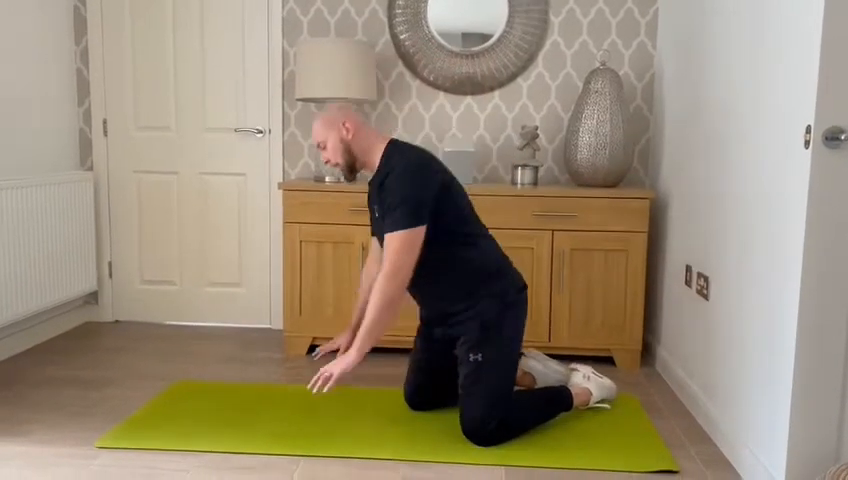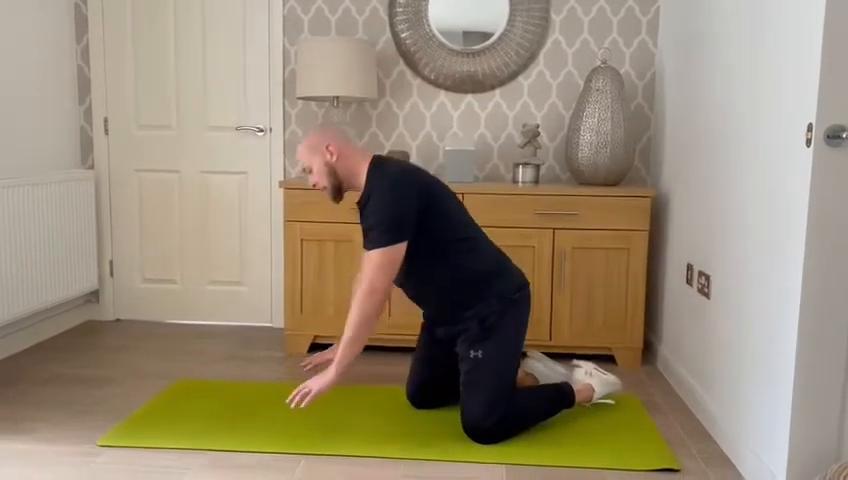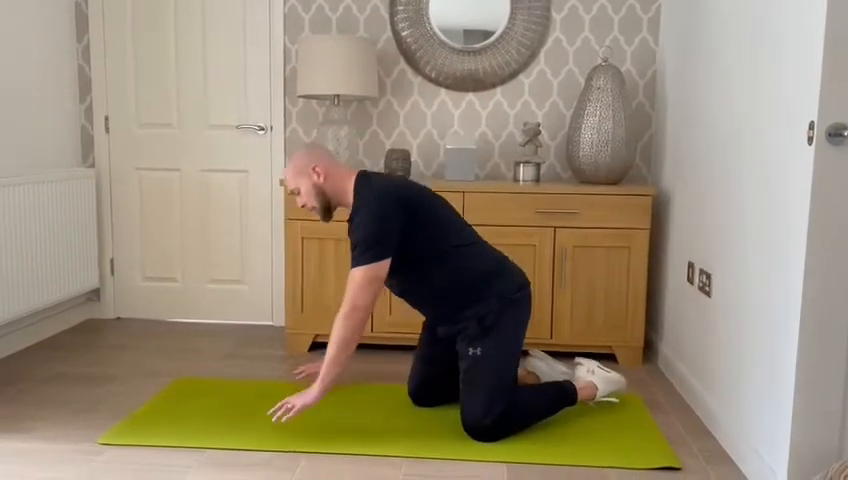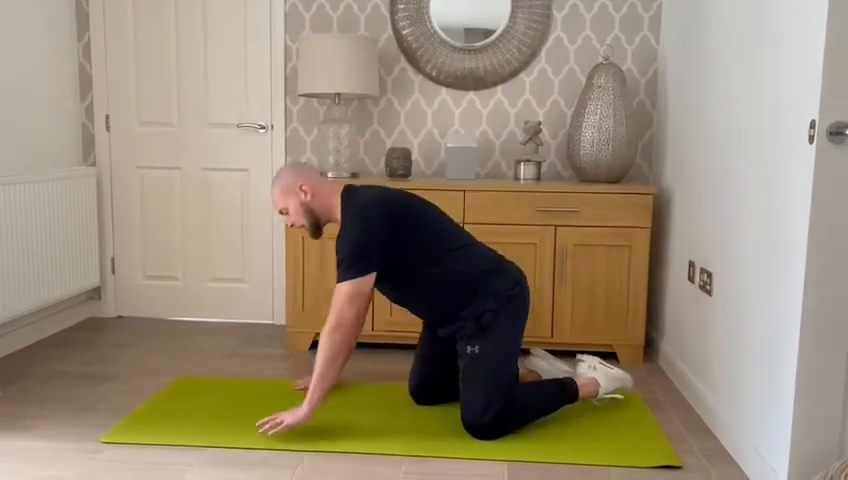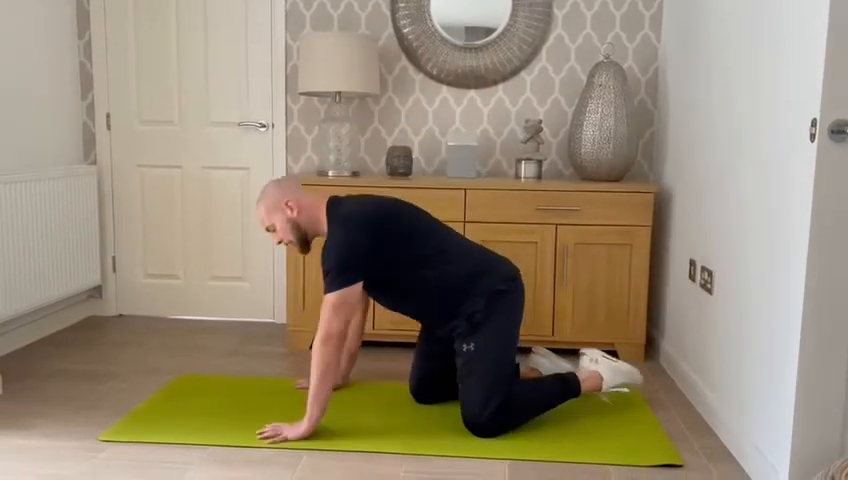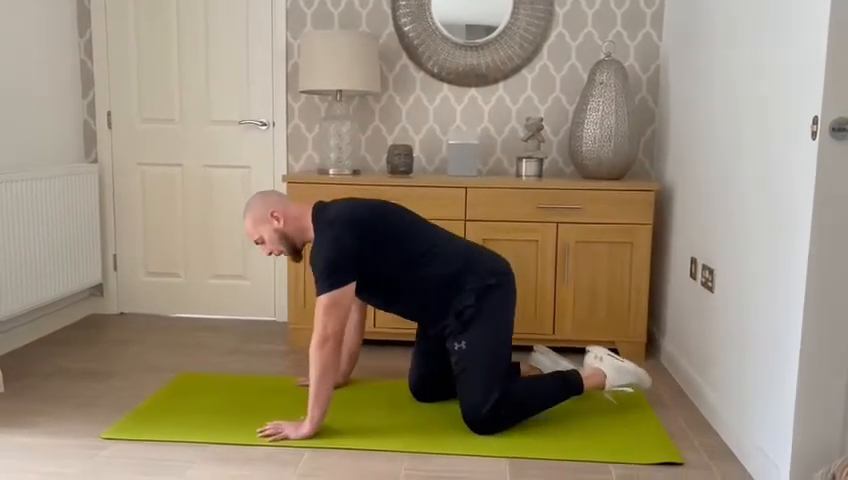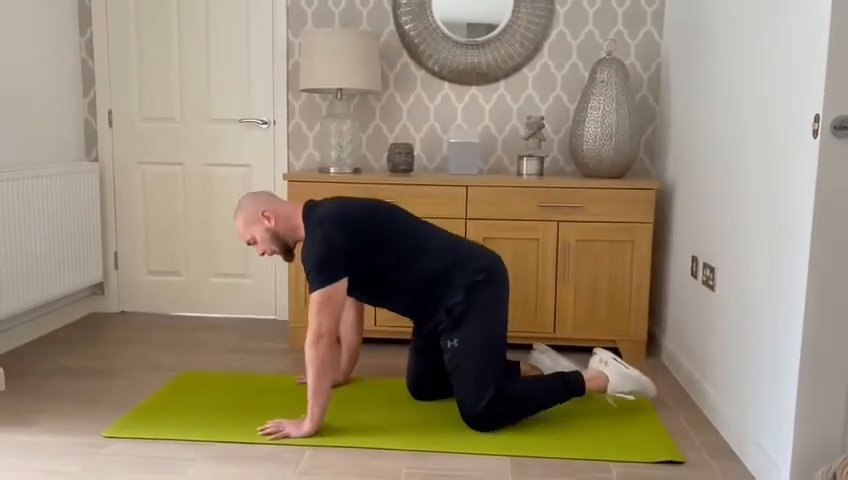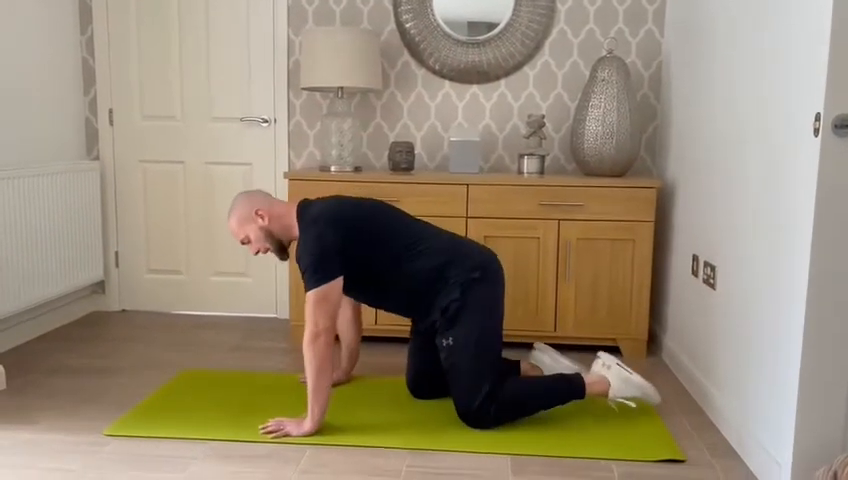
dt=0.1s
person 1, frame 1
left shoulder: (406, 172)
right shoulder: (381, 182)
left elbow: (395, 273)
right elbow: (378, 264)
left wrist: (357, 352)
right wrist: (351, 331)
left hip: (488, 307)
right hip: (443, 311)
left knee: (481, 428)
right knee: (419, 398)
left ankle: (580, 391)
right ankle: (520, 370)
person 1, frame 2
left shoulder: (391, 190)
right shoulder: (374, 194)
left elbow: (375, 291)
right elbow: (366, 282)
left wrist: (335, 371)
right wrist: (340, 351)
left hip: (493, 307)
right hip: (452, 311)
left knee: (484, 425)
right knee: (422, 396)
left ankle: (583, 388)
right ankle: (522, 371)
person 1, frame 3
left shoulder: (376, 204)
right shoulder: (366, 203)
left elbow: (356, 308)
right elbow: (356, 298)
left wrist: (318, 389)
right wrist: (331, 360)
left hip: (492, 306)
right hip: (452, 310)
left knee: (482, 423)
right knee: (422, 393)
left ankle: (585, 386)
right ankle: (522, 371)
person 1, frame 4
left shoulder: (362, 222)
right shoulder: (359, 212)
left elbow: (341, 324)
right elbow: (355, 307)
left wrist: (307, 409)
right wrist: (330, 372)
left hip: (492, 303)
right hip: (455, 309)
left knee: (483, 422)
right knee: (423, 391)
left ankle: (589, 381)
person 1, frame 5
left shoulder: (345, 233)
right shoulder: (349, 220)
left elbow: (331, 336)
right elbow: (352, 315)
left wrist: (307, 423)
right wrist: (340, 374)
left hip: (488, 302)
right hip: (453, 307)
left knee: (483, 418)
right knee: (424, 390)
left ankle: (592, 377)
right ankle: (530, 372)
person 1, frame 6
left shoulder: (332, 238)
right shoulder: (336, 225)
left elbow: (326, 339)
right elbow: (354, 308)
left wrist: (310, 423)
right wrist: (342, 373)
left hip: (479, 292)
right hip: (451, 299)
left knee: (484, 415)
right knee: (425, 388)
left ankle: (597, 374)
right ankle: (534, 369)
person 1, frame 7
left shoulder: (322, 235)
right shoulder: (328, 221)
left elbow: (320, 336)
right elbow: (350, 307)
left wrist: (310, 421)
right wrist: (343, 371)
left hip: (472, 290)
right hip: (447, 294)
left knee: (481, 411)
right knee: (423, 386)
left ankle: (599, 377)
right ankle: (535, 368)
person 1, frame 8
left shoulder: (316, 235)
right shoulder: (323, 222)
left elbow: (318, 334)
right elbow: (347, 301)
left wrist: (311, 421)
right wrist: (345, 369)
left hip: (468, 285)
right hip: (448, 289)
left knee: (479, 408)
right knee: (423, 385)
left ankle: (601, 380)
right ankle: (534, 366)
